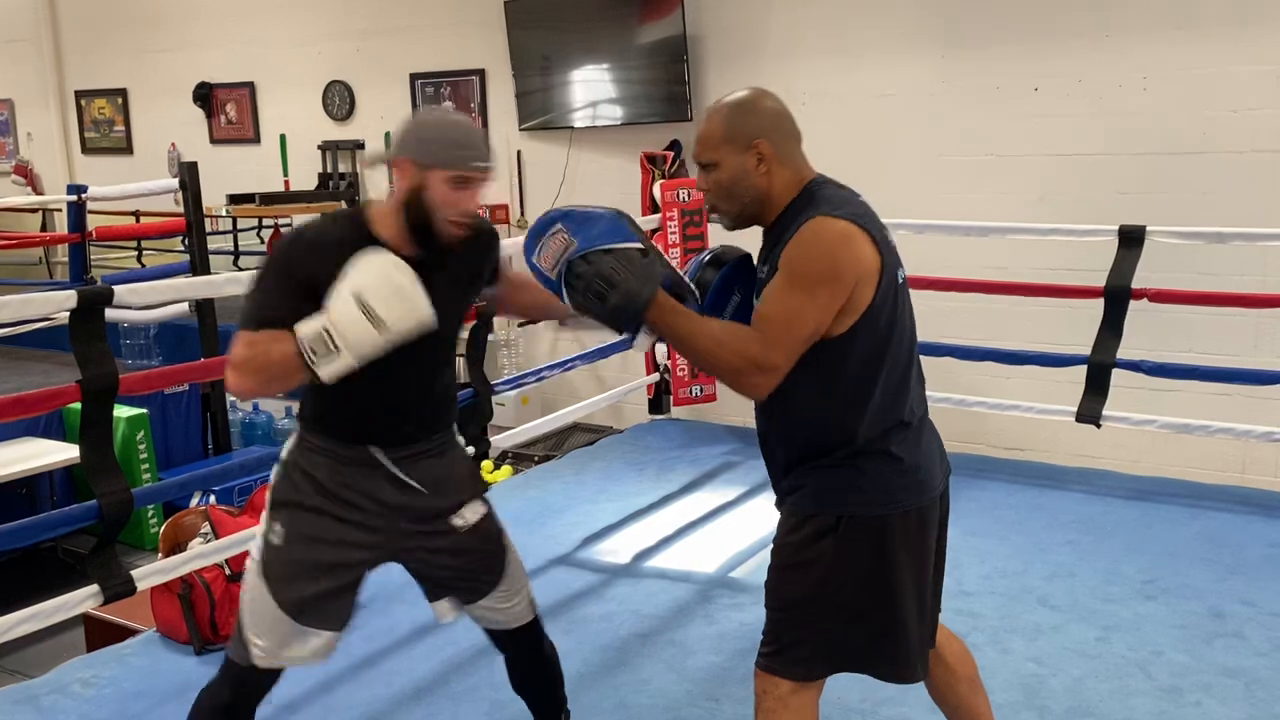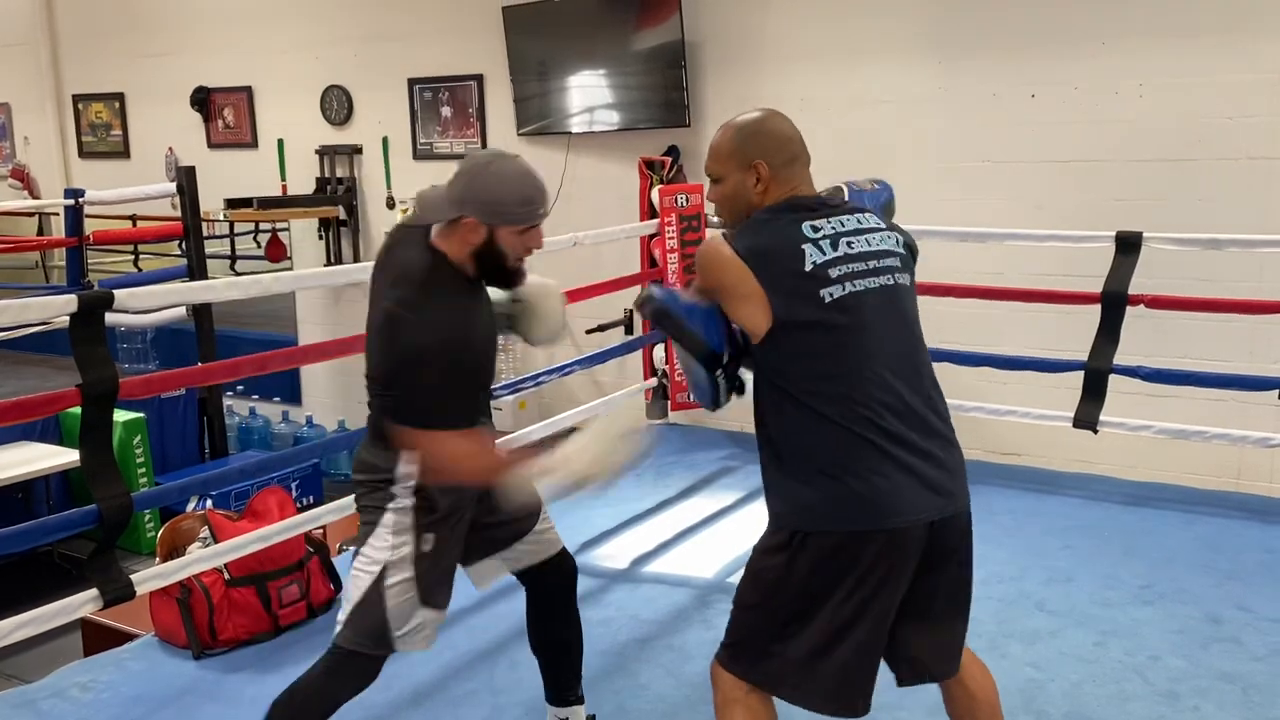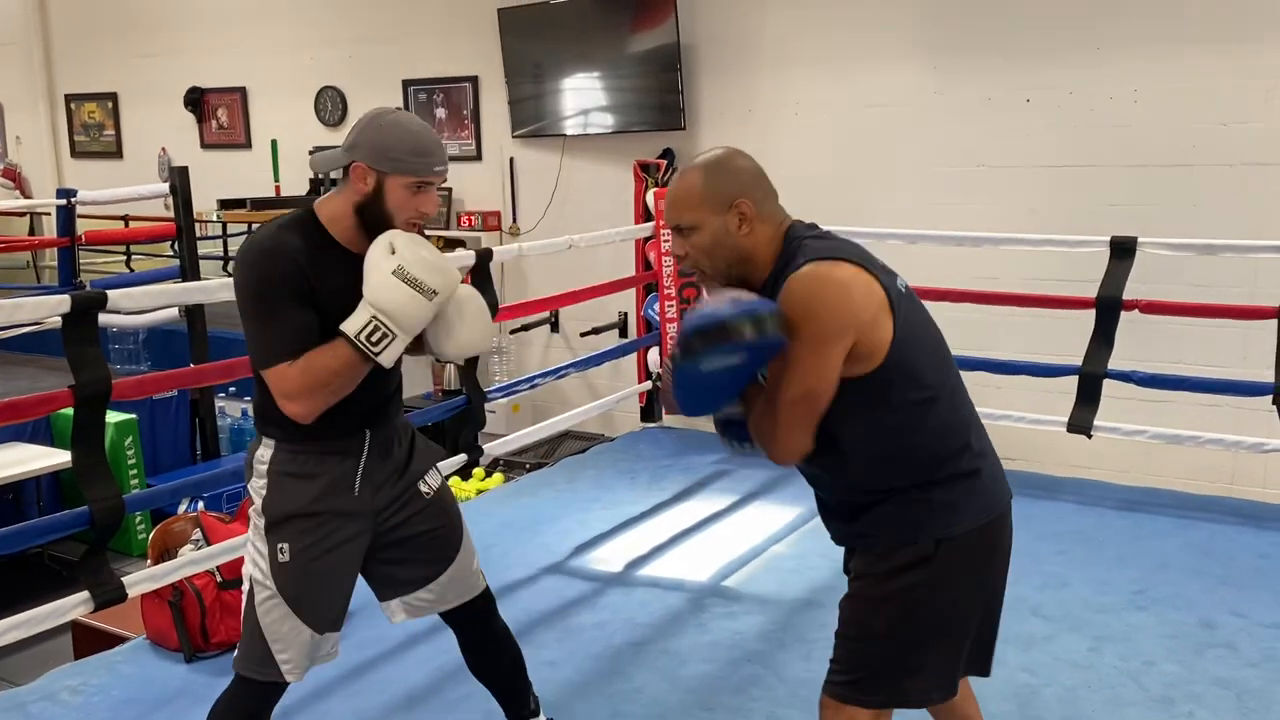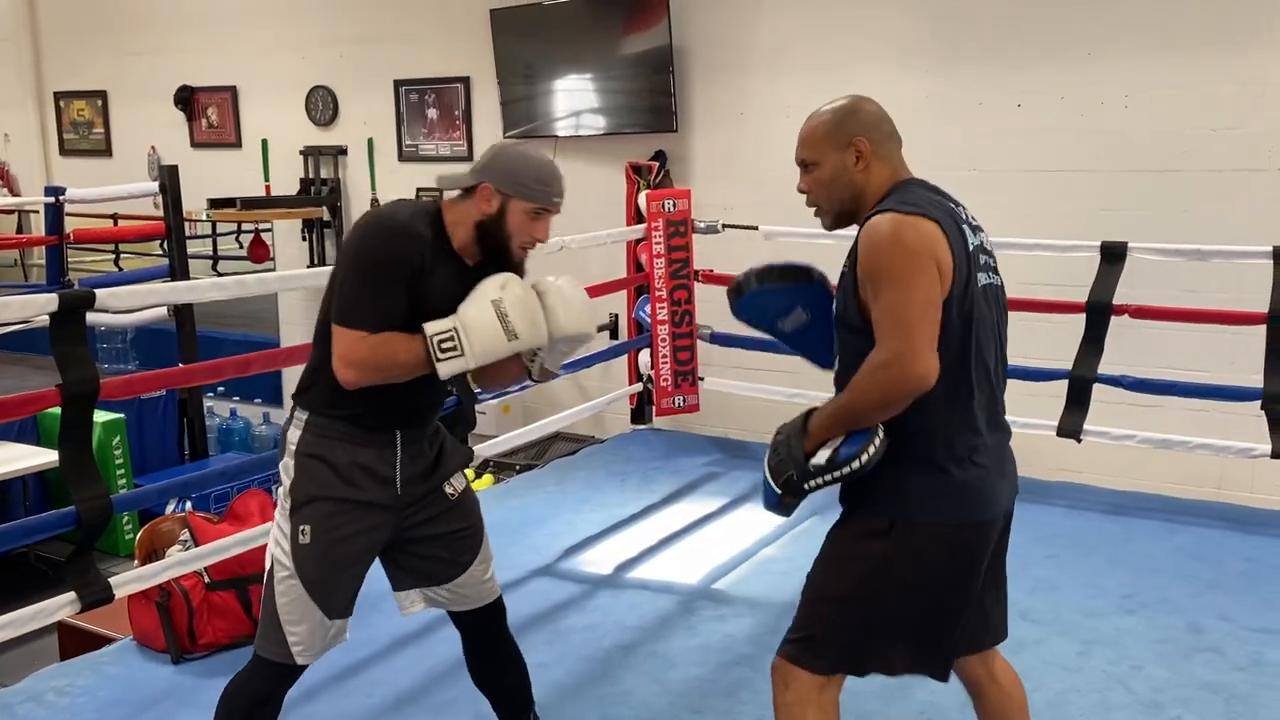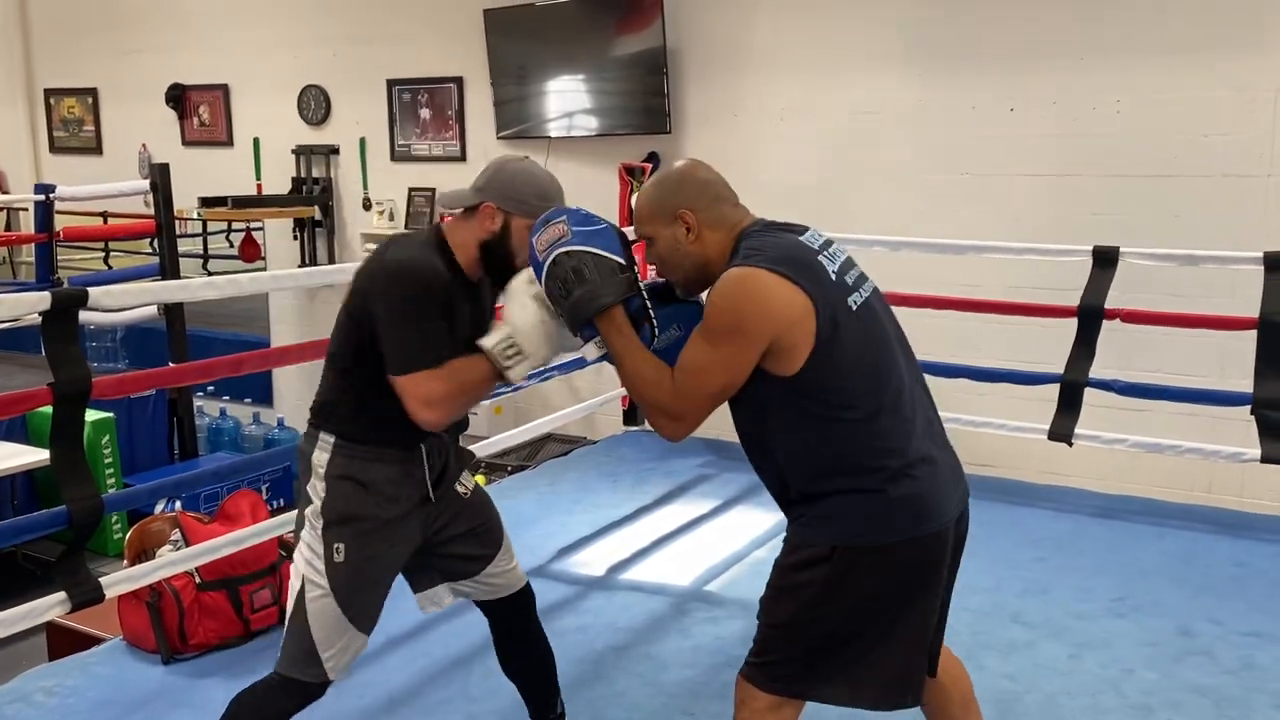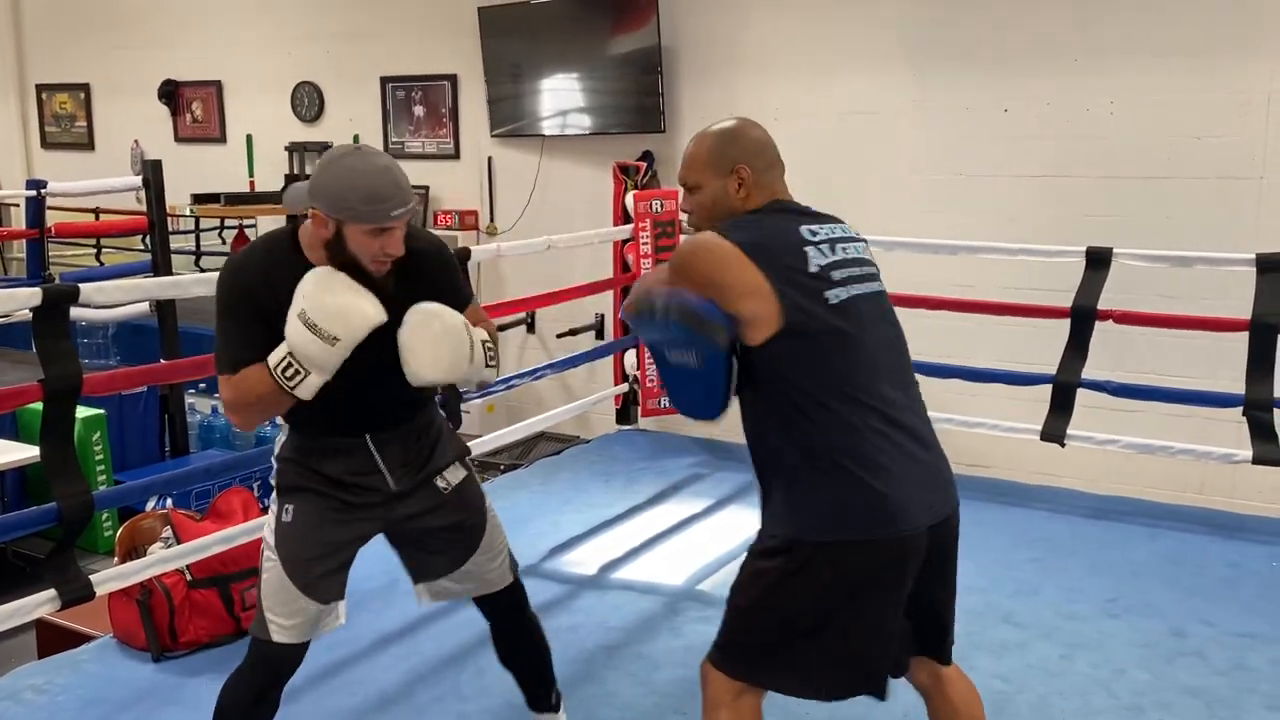
dt=0.7s
person 1, frame 1
left shoulder: (831, 236)
right shoulder: (799, 221)
left elbow: (758, 370)
right elbow: (772, 340)
left wrist: (648, 303)
right wrist: (687, 304)
left hip: (856, 492)
right hip: (897, 473)
right knee: (915, 626)
person 1, frame 2
left shoulder: (734, 254)
right shoulder: (885, 232)
left elbow: (693, 305)
left hip: (840, 512)
right hip: (938, 489)
right knee: (946, 651)
person 1, frame 3
left shoulder: (818, 284)
right shoulder: (755, 276)
left elbow: (783, 439)
left wrist: (740, 411)
left hip: (936, 519)
right hip: (929, 507)
right knee: (925, 660)
person 1, frame 4
left shoulder: (894, 231)
right shoulder: (943, 217)
left elbow: (908, 367)
left wrist: (813, 429)
right wrist: (827, 332)
left hip: (914, 501)
right hip: (976, 484)
right knee: (974, 649)
person 1, frame 5
left shoulder: (748, 287)
right shoulder: (798, 245)
left elbow: (673, 414)
left wrist: (604, 310)
right wrist: (665, 327)
left hip: (864, 521)
right hip: (932, 494)
right knee: (922, 650)
person 1, frame 6
left shoulder: (716, 253)
right shoulder: (841, 242)
left elbow: (650, 302)
right wrist: (711, 332)
left hip: (834, 519)
right hip: (925, 499)
right knee: (928, 660)
person 2, frame 1
left shoulder: (464, 243)
right shoulder: (309, 251)
left elbow: (497, 285)
right elbow: (244, 374)
left wrist: (574, 304)
right wrist: (338, 333)
left hip: (432, 472)
right hip: (325, 481)
left knee: (517, 624)
right knee: (250, 667)
person 2, frame 2
left shoulder: (414, 238)
right shoulder: (442, 321)
right elbow: (450, 457)
left wrist: (528, 301)
right wrist: (561, 466)
left hip: (451, 450)
right hip: (412, 481)
left knee: (555, 573)
right knee: (356, 660)
person 2, frame 3
left shoulder: (395, 241)
right shoulder: (275, 255)
right elbow: (299, 398)
left wrist: (446, 324)
right wrist: (381, 320)
left hip: (393, 453)
right hip: (304, 480)
left knee: (474, 608)
person 2, frame 4
left shoulder: (492, 261)
right shoulder: (392, 234)
left elbow: (490, 375)
right elbow: (352, 365)
left wrist: (546, 348)
right wrist: (463, 337)
left hip: (420, 451)
right hip: (335, 458)
left knee: (485, 615)
right knee: (281, 657)
person 2, frame 5
left shoulder: (464, 270)
right shoulder: (415, 271)
left elbow: (451, 369)
right elbow: (432, 405)
left wrist: (532, 336)
right wrist: (518, 342)
left hip: (429, 464)
right hip: (355, 475)
left knee: (514, 602)
right knee: (303, 674)
person 2, frame 6
left shoulder: (424, 256)
right shoulder: (253, 274)
left elbow: (478, 331)
right elbow: (240, 409)
left wrist: (468, 350)
right wrist: (305, 352)
left hip: (420, 453)
right hip: (320, 472)
left knee: (506, 599)
right knee: (273, 657)
